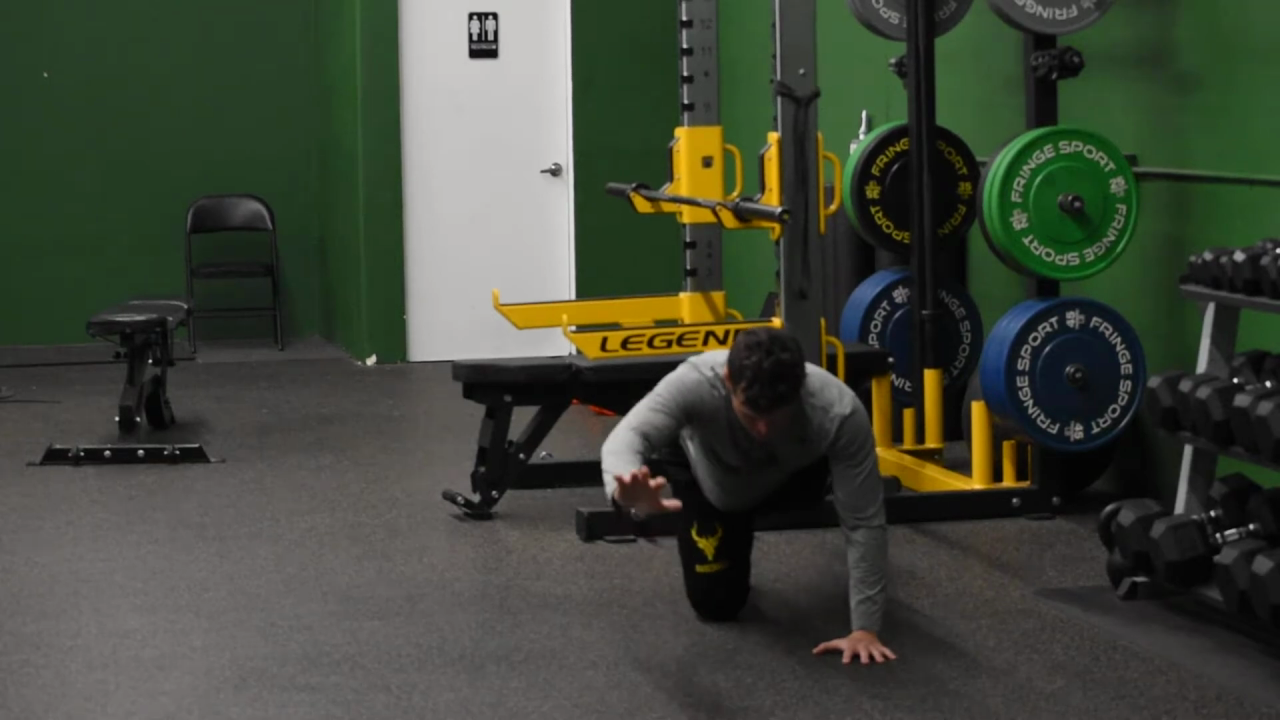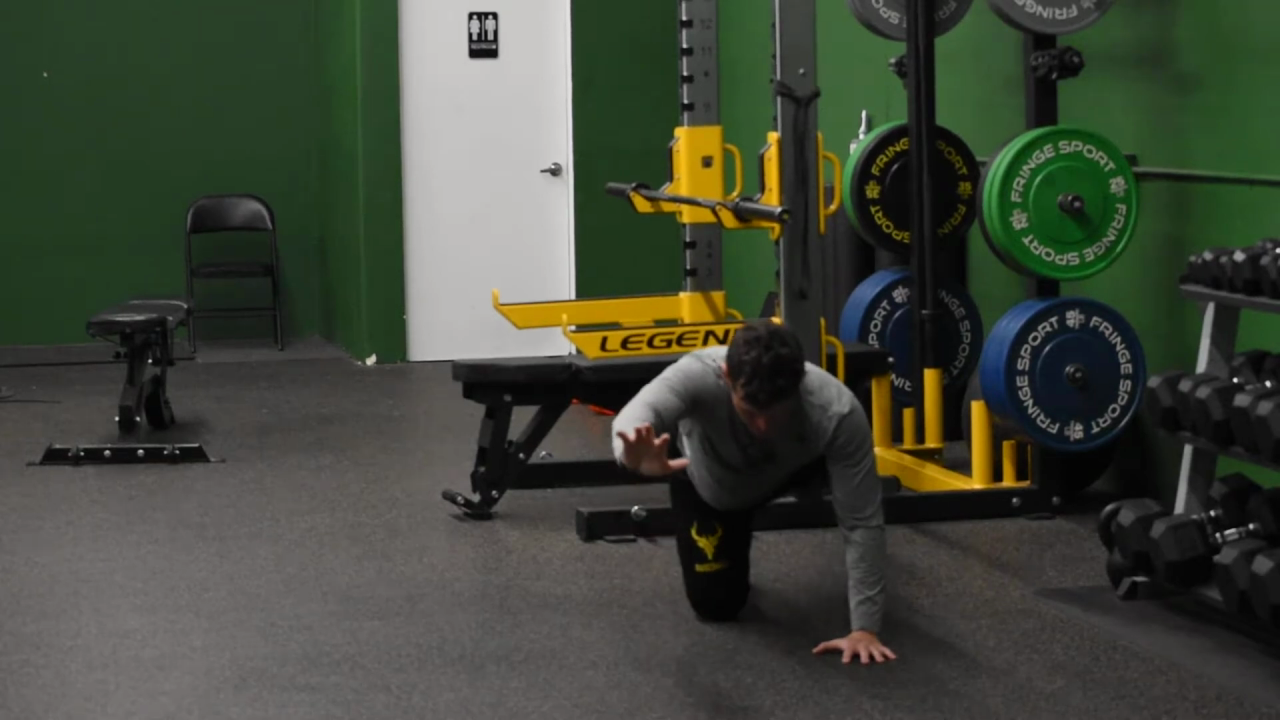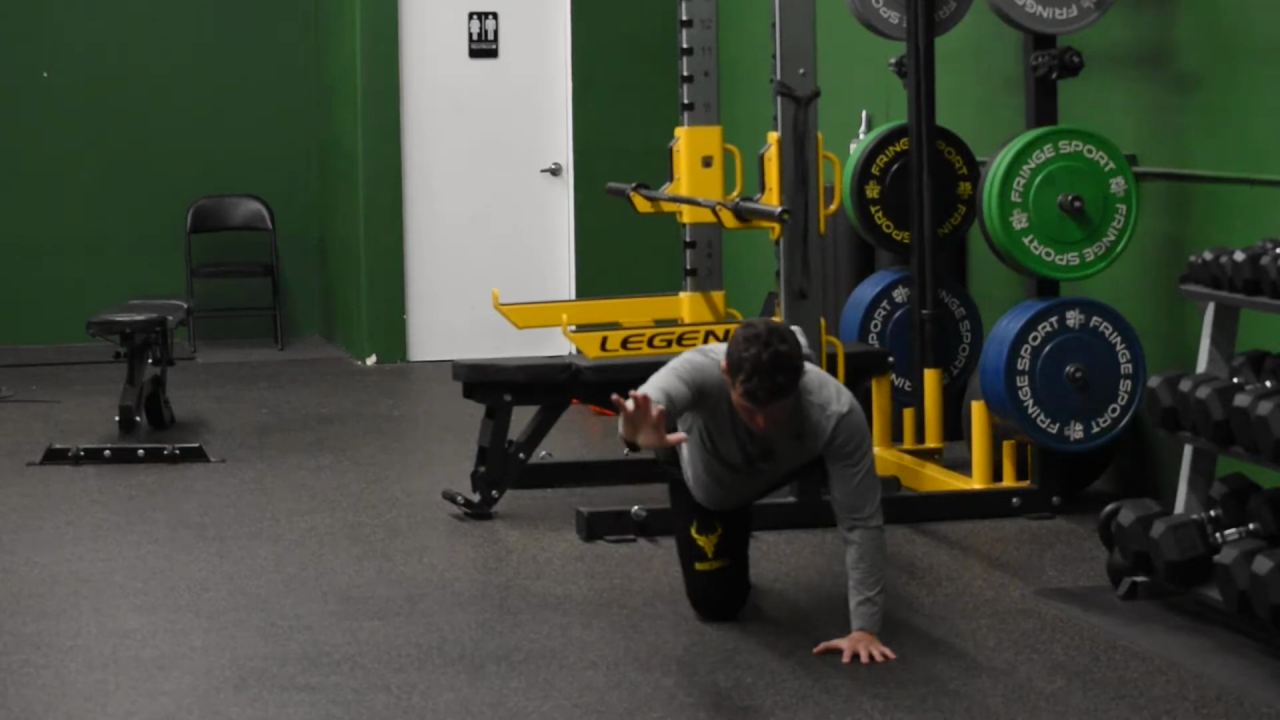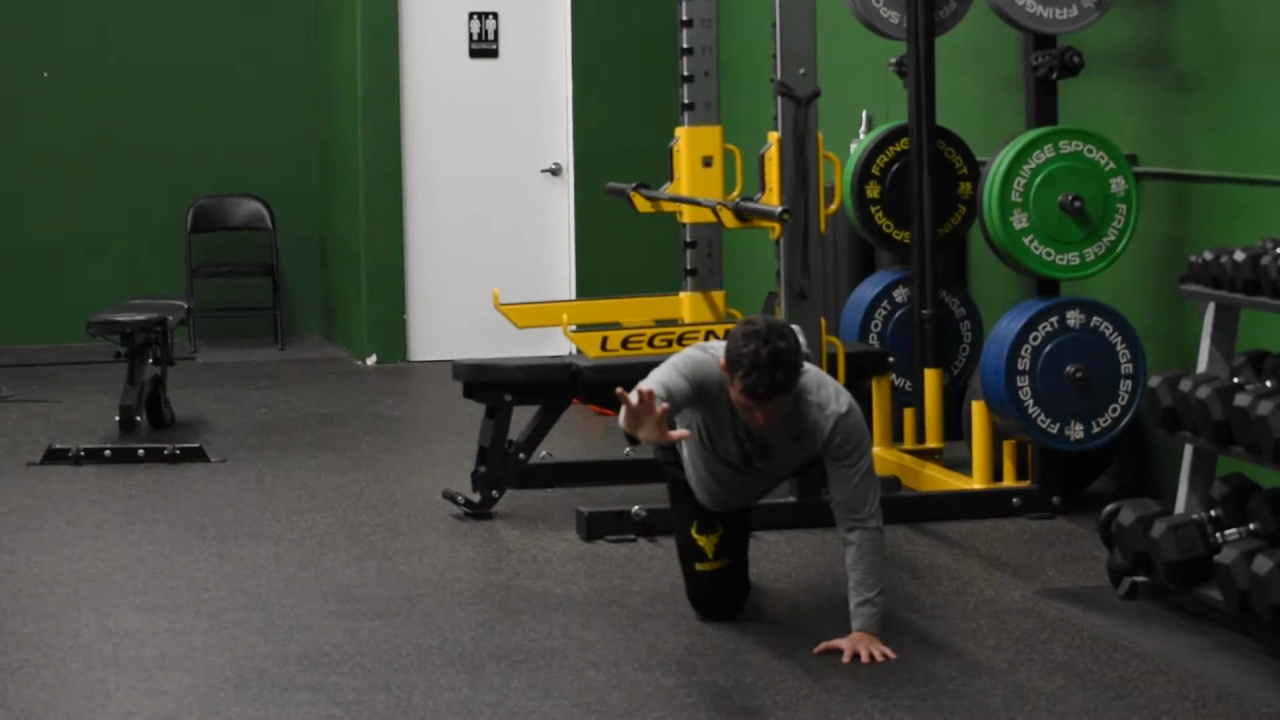
dt=0.2s
person 1, frame 1
left shoulder: (839, 413)
right shoulder: (697, 382)
left elbow: (864, 522)
right elbow: (627, 437)
left wrist: (865, 628)
right wrist: (626, 491)
right hip: (707, 474)
right knee: (716, 603)
person 1, frame 2
left shoulder: (837, 412)
right shoulder: (699, 375)
left elbow: (863, 521)
right elbow: (637, 416)
left wrist: (865, 628)
right wrist: (634, 457)
left hip: (788, 469)
right hip: (706, 474)
right knee: (716, 603)
person 1, frame 3
left shoulder: (836, 412)
right shoulder: (701, 370)
left elbow: (862, 521)
right elbow: (650, 400)
left wrist: (865, 628)
right wrist: (637, 433)
left hip: (785, 464)
right hip: (703, 468)
right knee: (717, 603)
person 1, frame 4
left shoulder: (834, 412)
right shoulder: (702, 366)
left elbow: (861, 523)
right elbow: (647, 396)
left wrist: (865, 628)
right wrist: (639, 425)
left hip: (782, 464)
right hip: (701, 469)
right knee: (717, 603)
